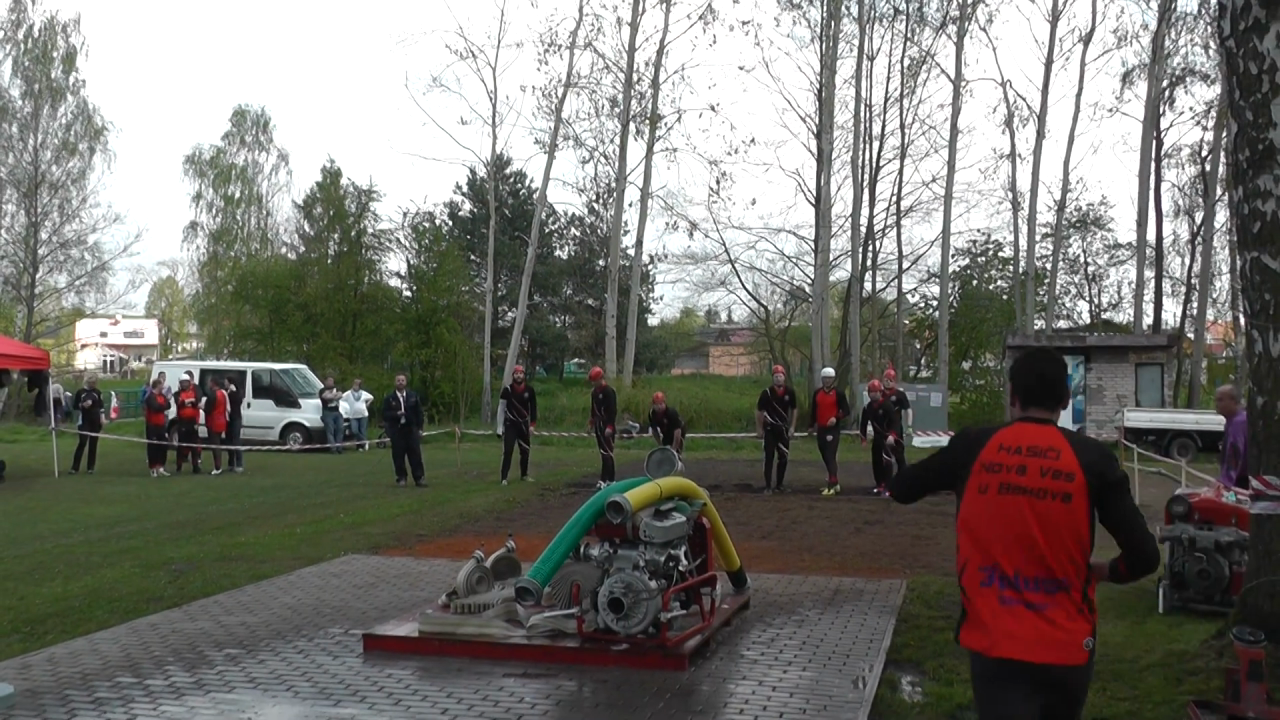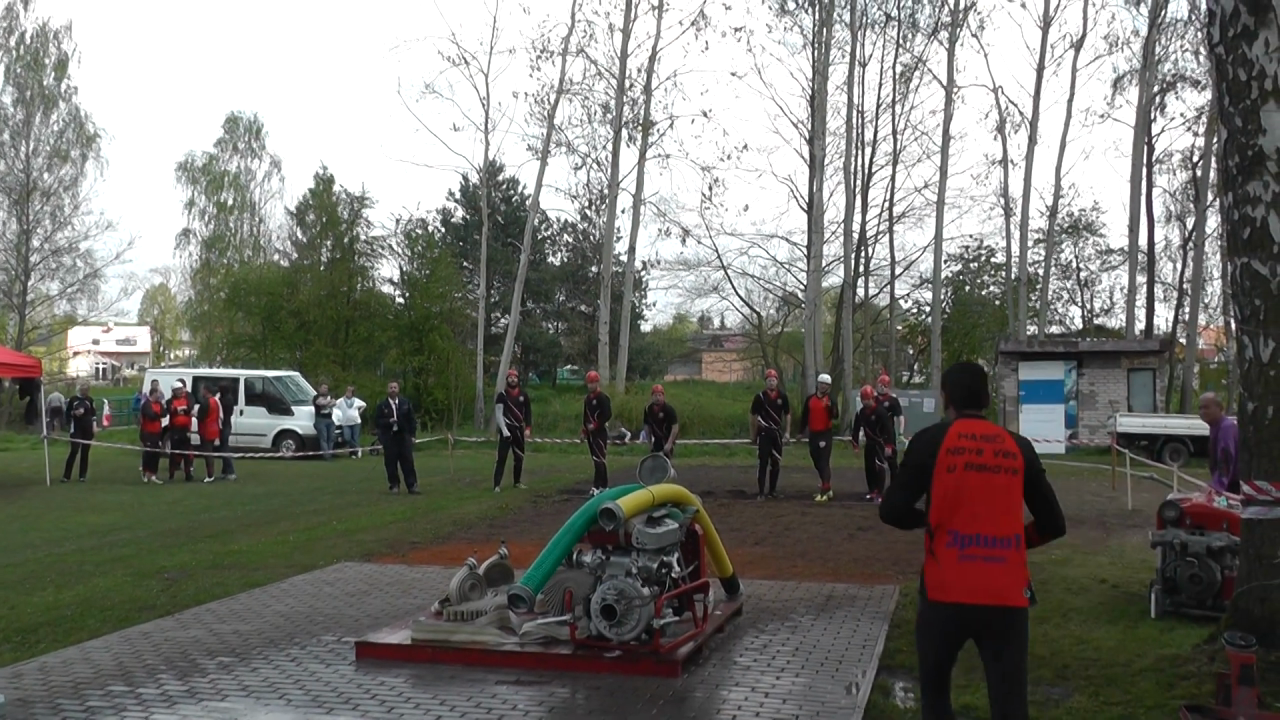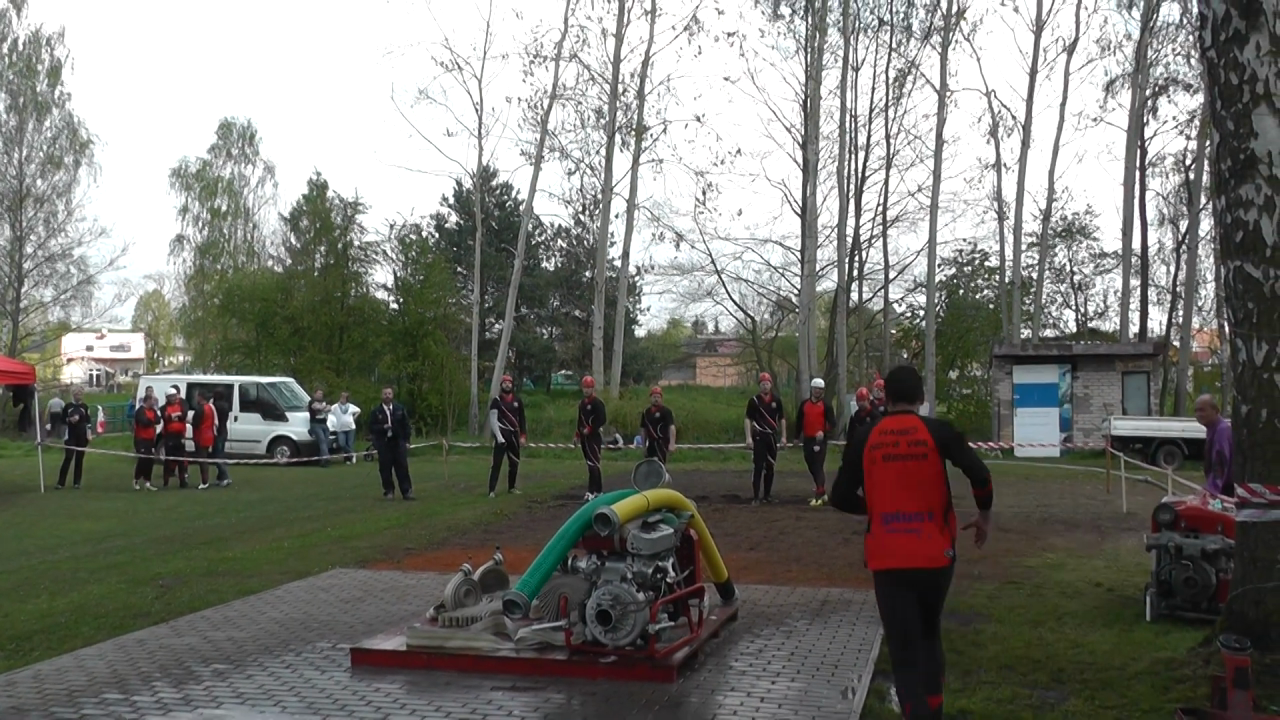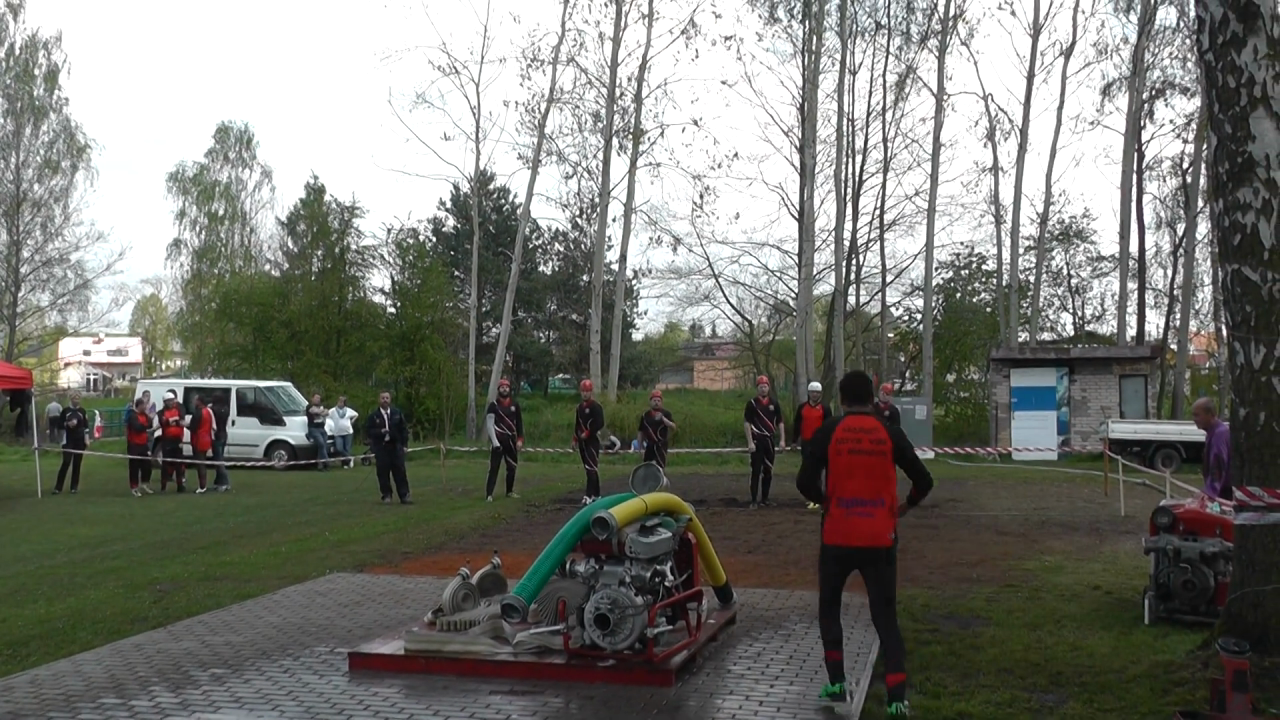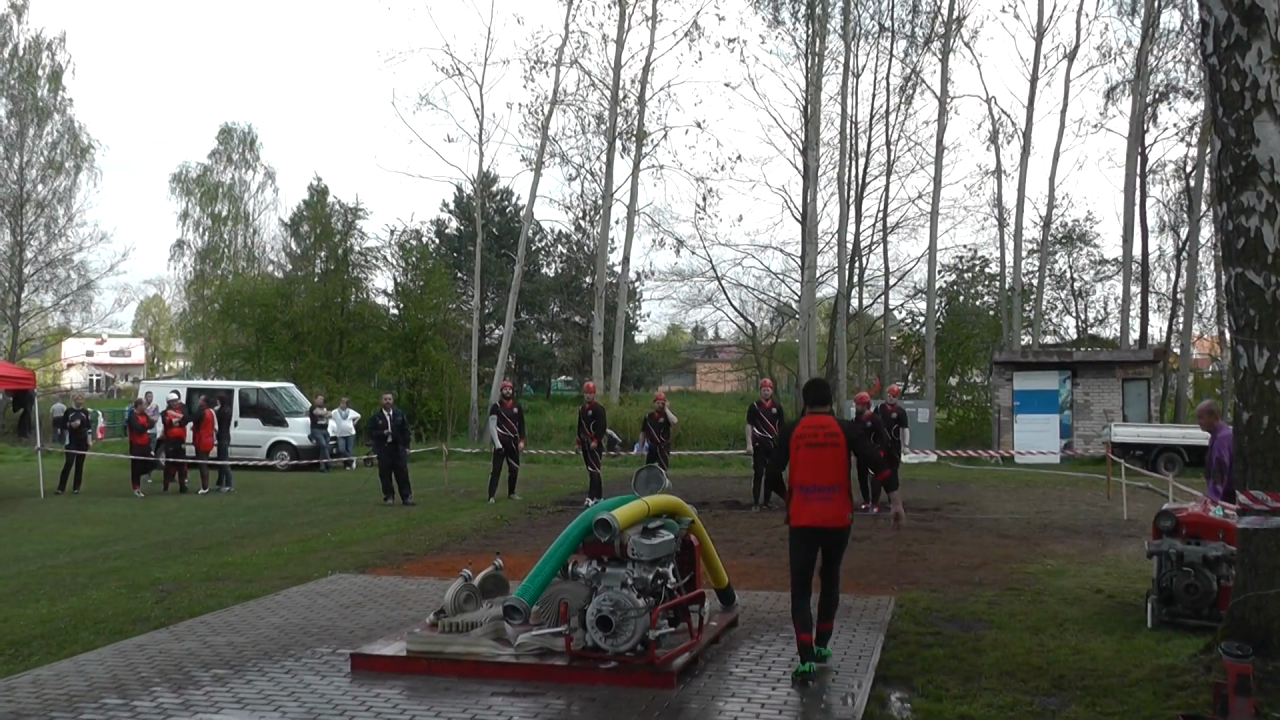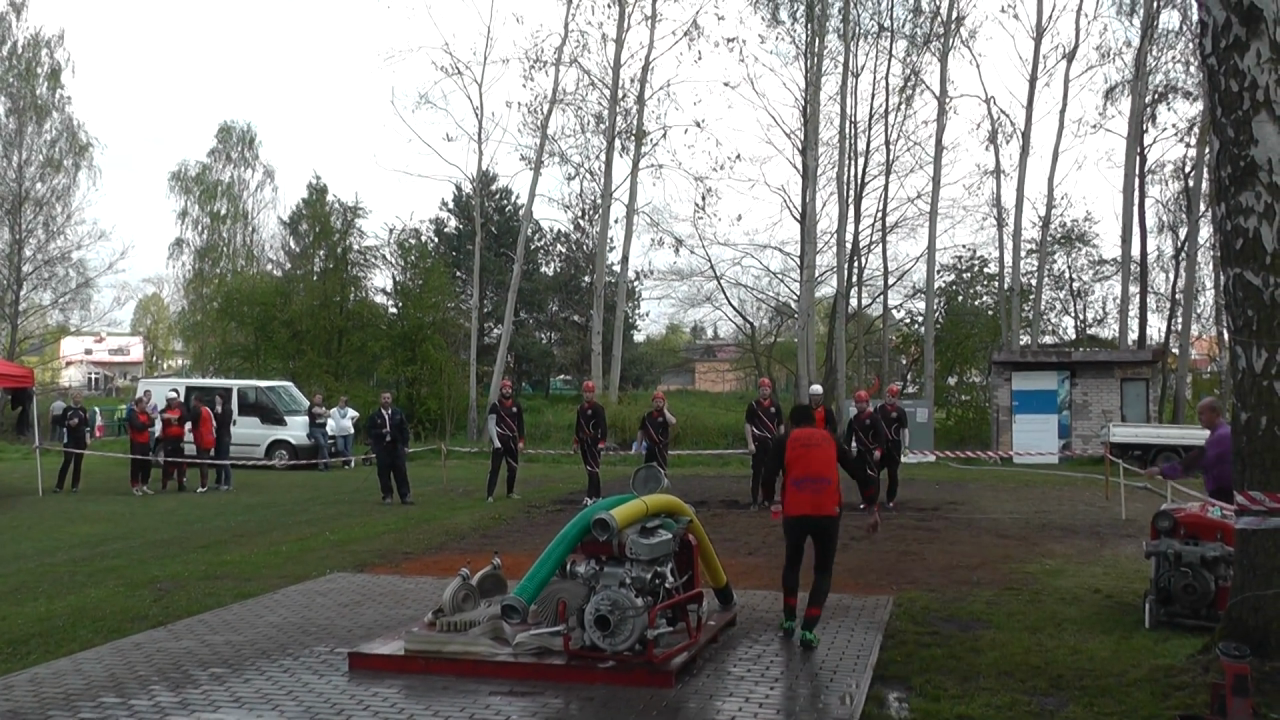
dt=0.4s
person 1, frame 1
left shoulder: (972, 448)
right shoulder: (1093, 458)
left elbow: (901, 489)
right elbow: (1144, 556)
left wrist: (949, 479)
right wrist: (1106, 571)
left hip: (998, 647)
right hip: (1069, 650)
person 1, frame 2
left shoulder: (931, 440)
right shoulder: (1019, 447)
left elbow: (892, 511)
right elbow: (1053, 525)
left hip: (946, 595)
right hip: (1007, 597)
left knee: (934, 690)
person 1, frame 3
left shoulder: (865, 438)
right shoulder: (940, 431)
left elbow: (840, 497)
right elbow: (980, 476)
right wrist: (984, 516)
left hip: (888, 561)
right hip: (936, 557)
left knee: (904, 654)
right knee: (928, 636)
person 1, frame 4
left shoulder: (827, 432)
right shoulder: (892, 435)
left elbow: (805, 482)
right elbow: (923, 481)
right wrist: (904, 507)
left hip: (838, 538)
right hip: (881, 540)
left knee: (829, 608)
right knee: (886, 620)
left ankle: (837, 684)
right ankle: (897, 701)
person 1, frame 5
left shoulder: (792, 430)
right shoulder: (847, 429)
left elbow: (773, 473)
right elbow: (876, 461)
right wrist: (895, 499)
left hip: (802, 521)
right hip: (838, 520)
left knee: (800, 590)
right knee: (829, 581)
left ankle: (806, 660)
right ankle: (822, 646)
person 1, frame 6
left shoulder: (785, 440)
right shoulder: (830, 440)
left elbow: (769, 475)
right elbow: (858, 472)
right wrist: (873, 510)
left hip: (795, 513)
right hip: (828, 513)
left knee: (792, 565)
right knee: (823, 572)
left ankle: (789, 621)
right ankle: (808, 631)
